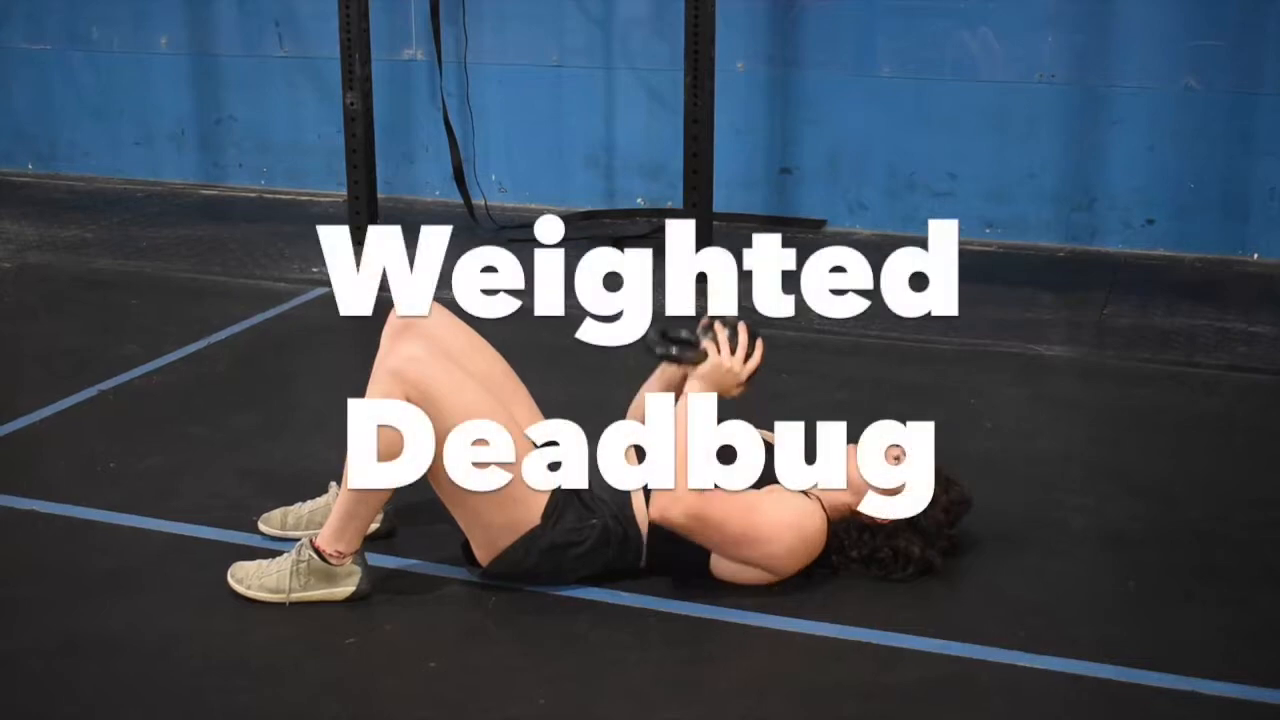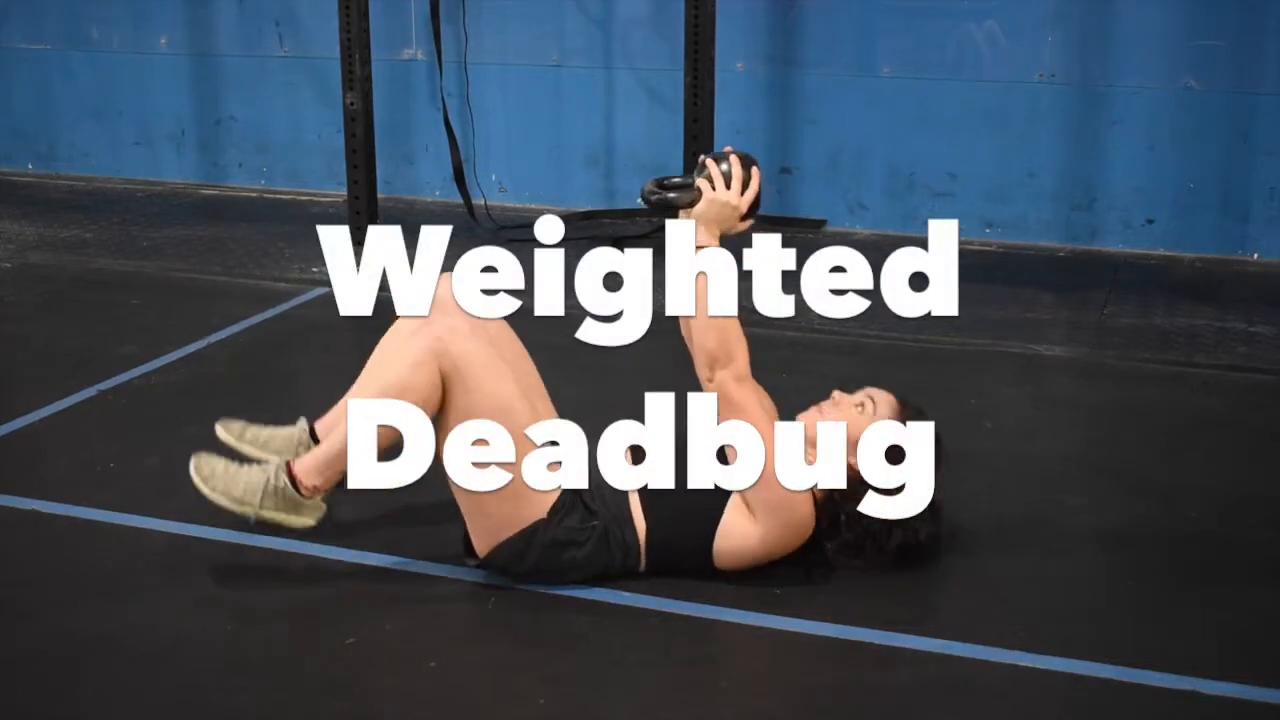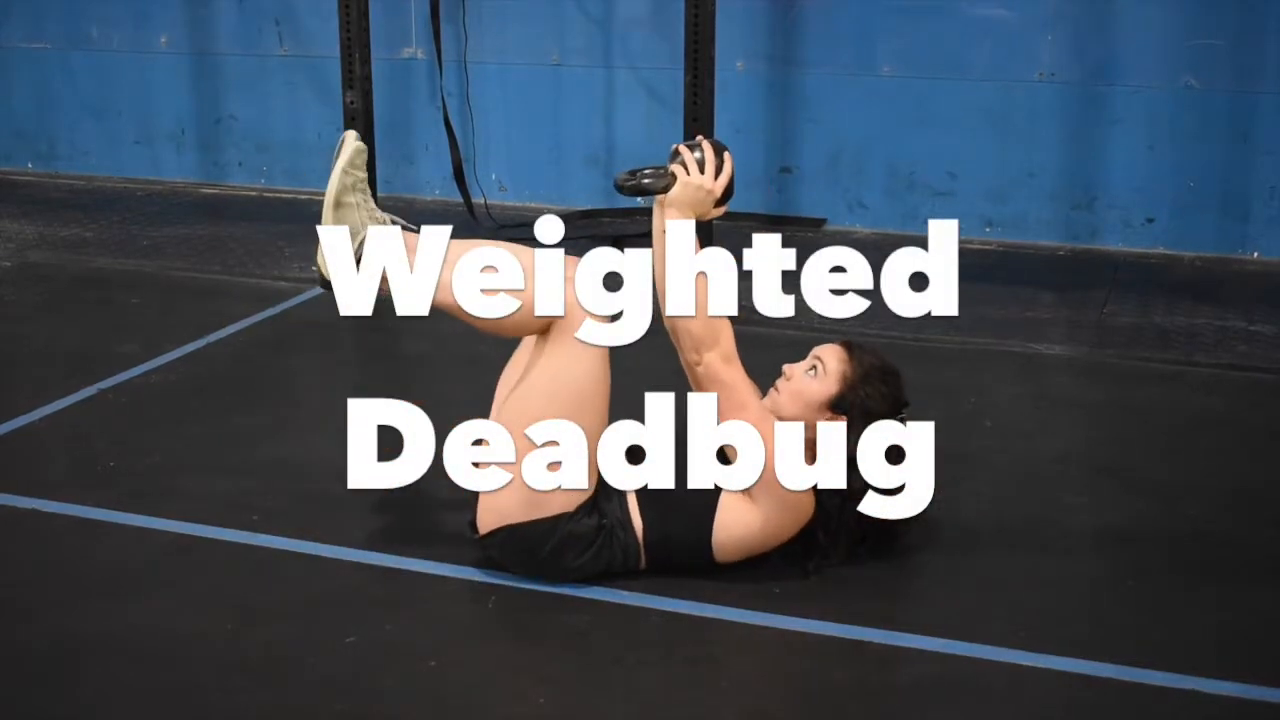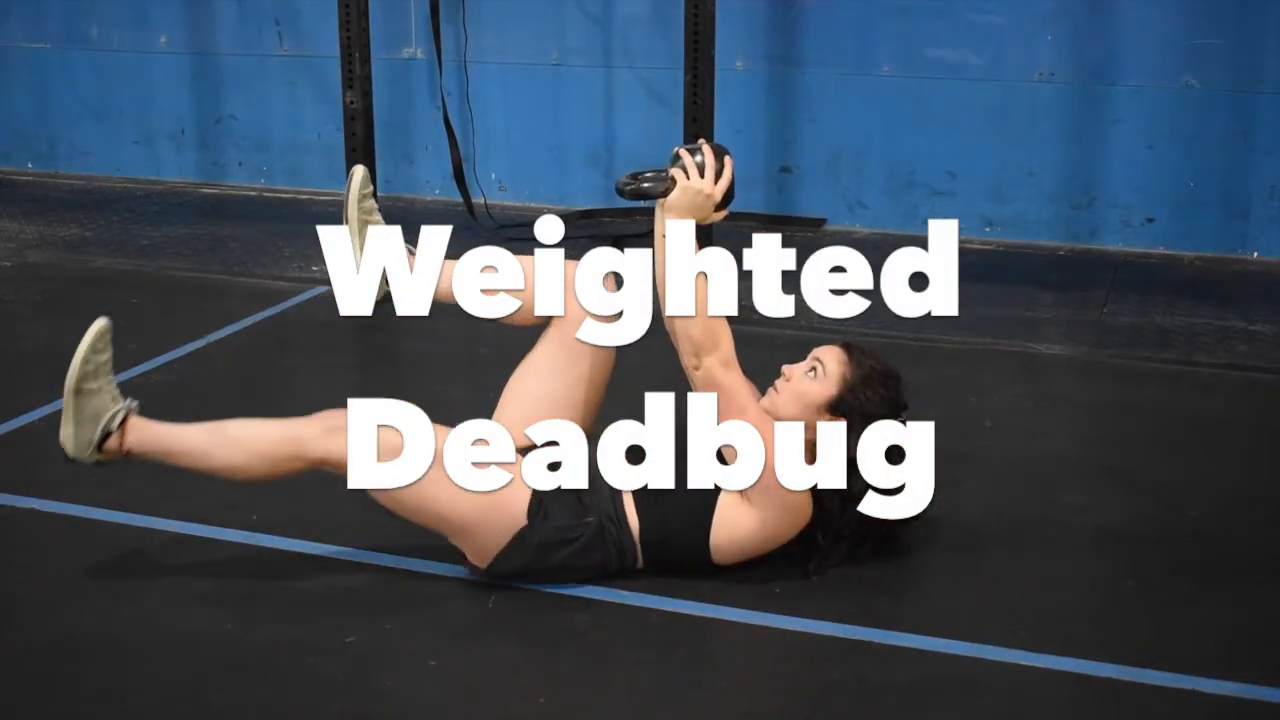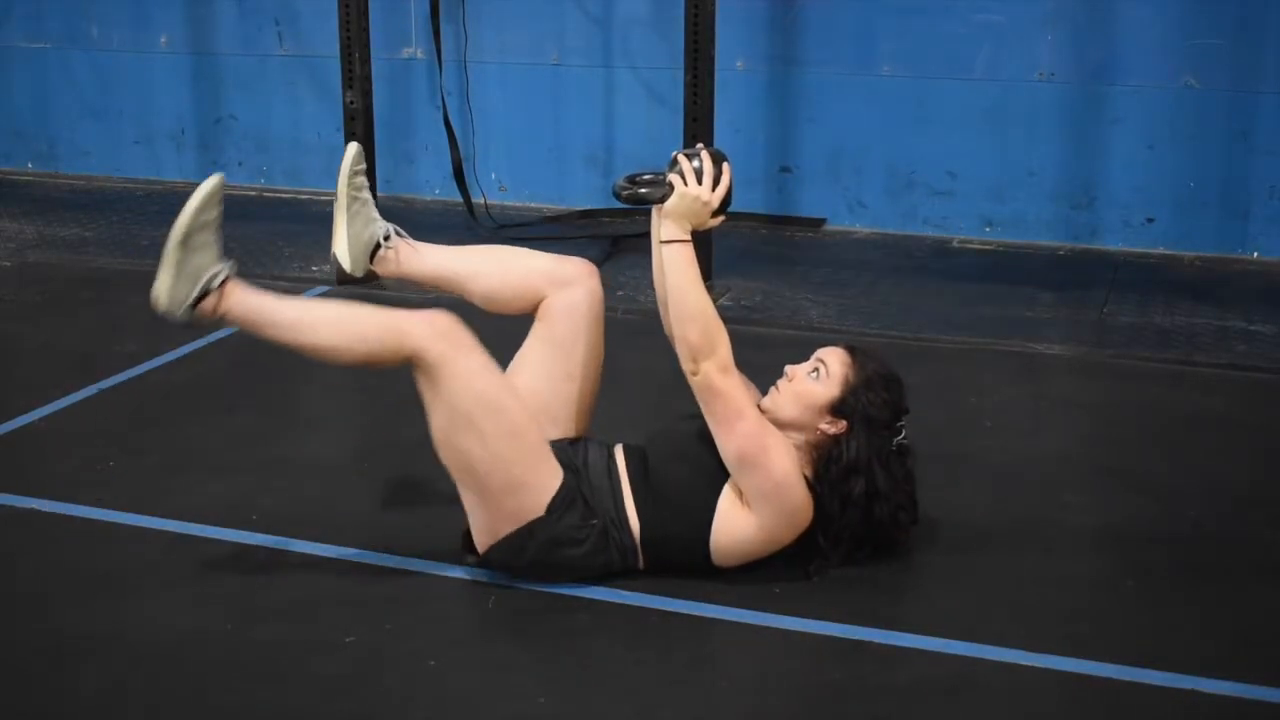
dt=1s
person 1, frame 1
left shoulder: (798, 530)
left elbow: (673, 506)
left wrist: (702, 391)
right wrist: (680, 373)
left hip: (549, 531)
left knee: (408, 366)
right knee: (415, 318)
left ankle: (331, 558)
right ankle: (356, 500)
person 1, frame 2
left shoulder: (790, 513)
right shoulder: (774, 461)
left elbow: (726, 374)
right elbow: (714, 359)
left wrist: (706, 235)
right wrist: (690, 230)
left hip: (549, 535)
right hip: (561, 486)
left knee: (444, 340)
right knee: (446, 295)
left ankle: (301, 485)
right ankle: (315, 444)
person 1, frame 3
left shoulder: (788, 493)
right shoulder: (772, 448)
left elbow: (707, 357)
right elbow: (695, 343)
left wrist: (679, 221)
right wrist: (669, 217)
left hip: (546, 533)
right hip: (553, 504)
left knee: (572, 295)
right knee: (571, 285)
person 1, frame 4
left shoulder: (784, 497)
right shoulder: (761, 446)
left elbow: (708, 362)
right elbow: (704, 354)
left wrist: (680, 224)
right wrist: (675, 225)
left hip: (544, 531)
right hip: (544, 476)
left knee: (330, 432)
left ankle: (119, 431)
right ankle: (398, 266)
person 1, frame 5
left shoulder: (786, 499)
right shoulder: (769, 445)
left elbow: (706, 369)
right elbow: (702, 351)
left wrist: (676, 230)
right wrist: (669, 224)
left hip: (552, 528)
right hip: (562, 474)
left knee: (434, 336)
right knee: (573, 278)
left ankle: (217, 295)
right ankle: (381, 251)
